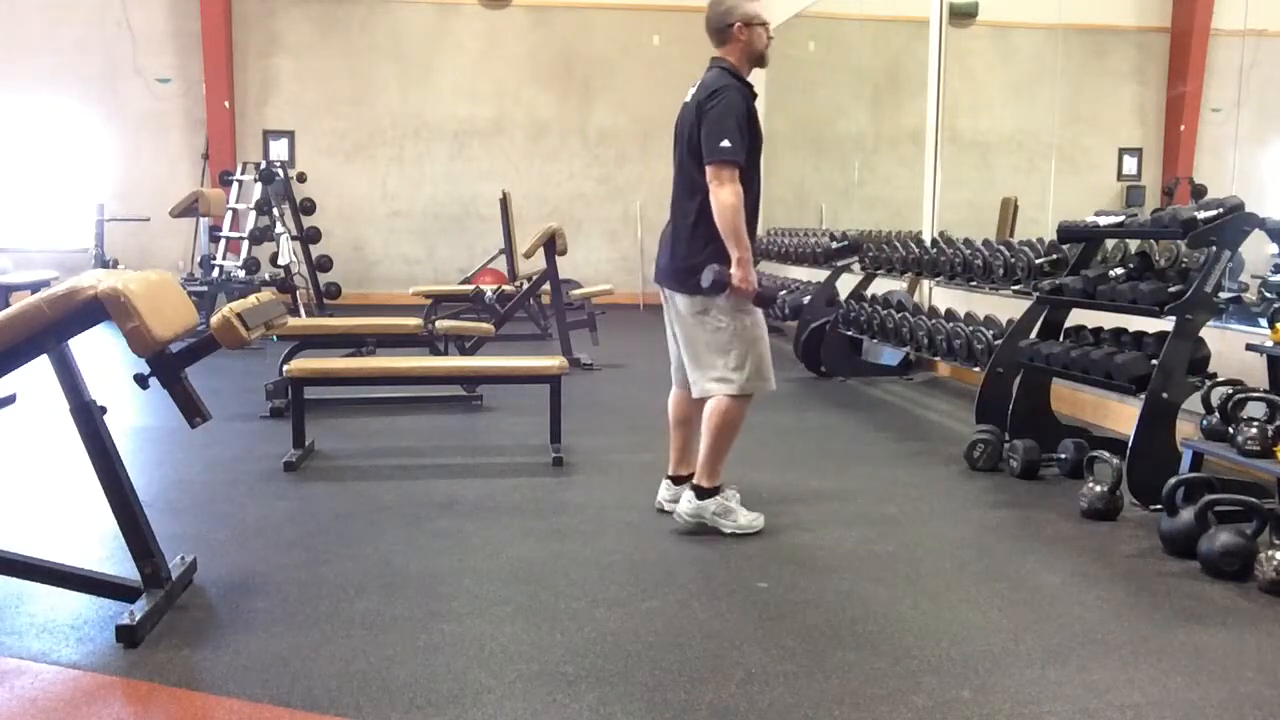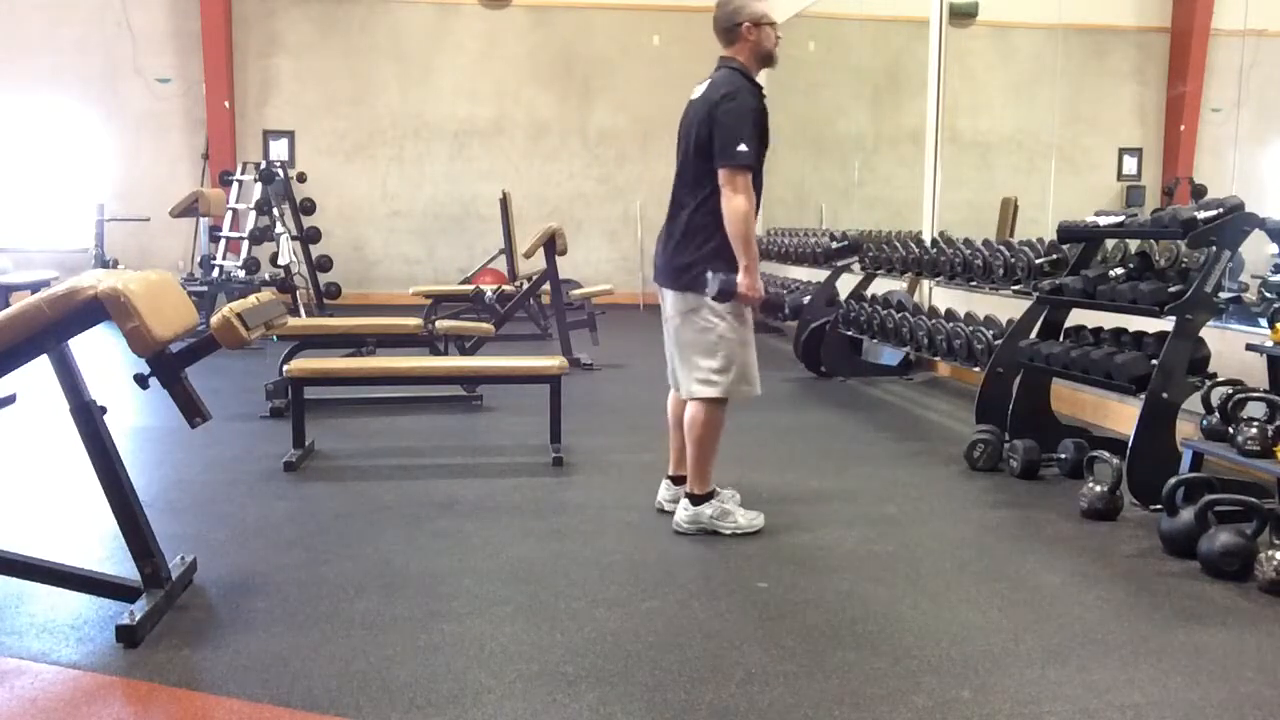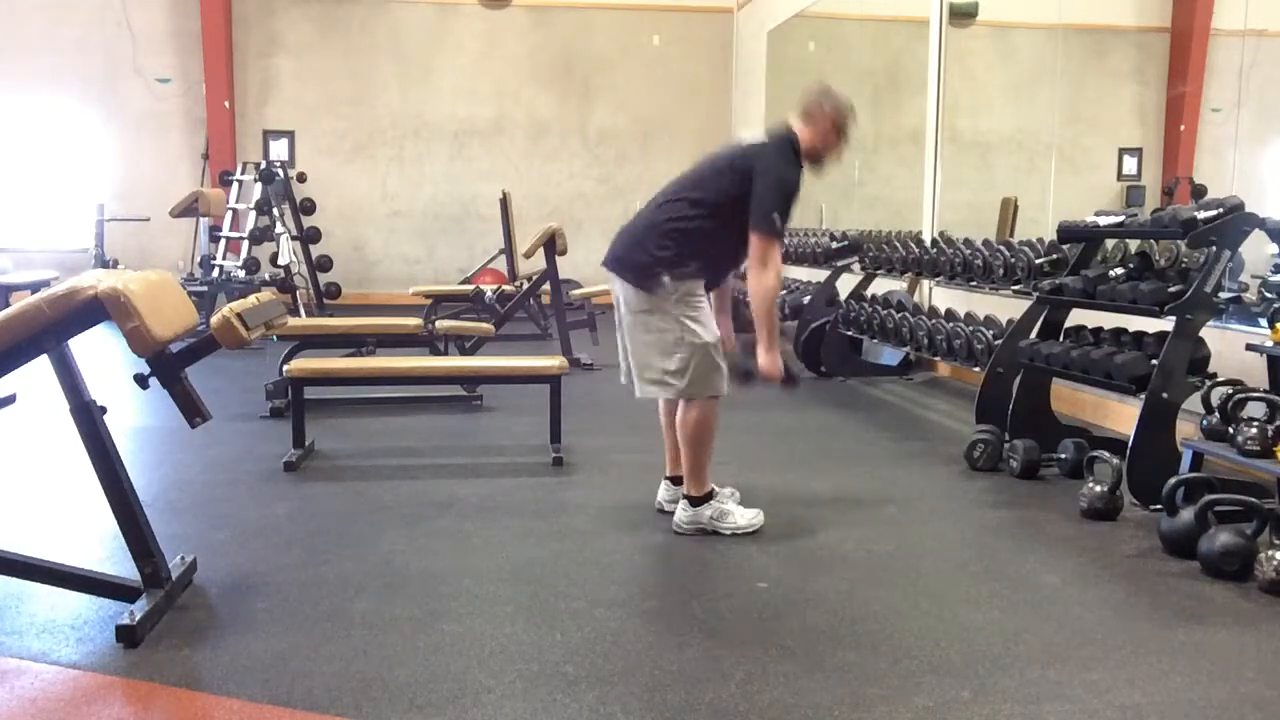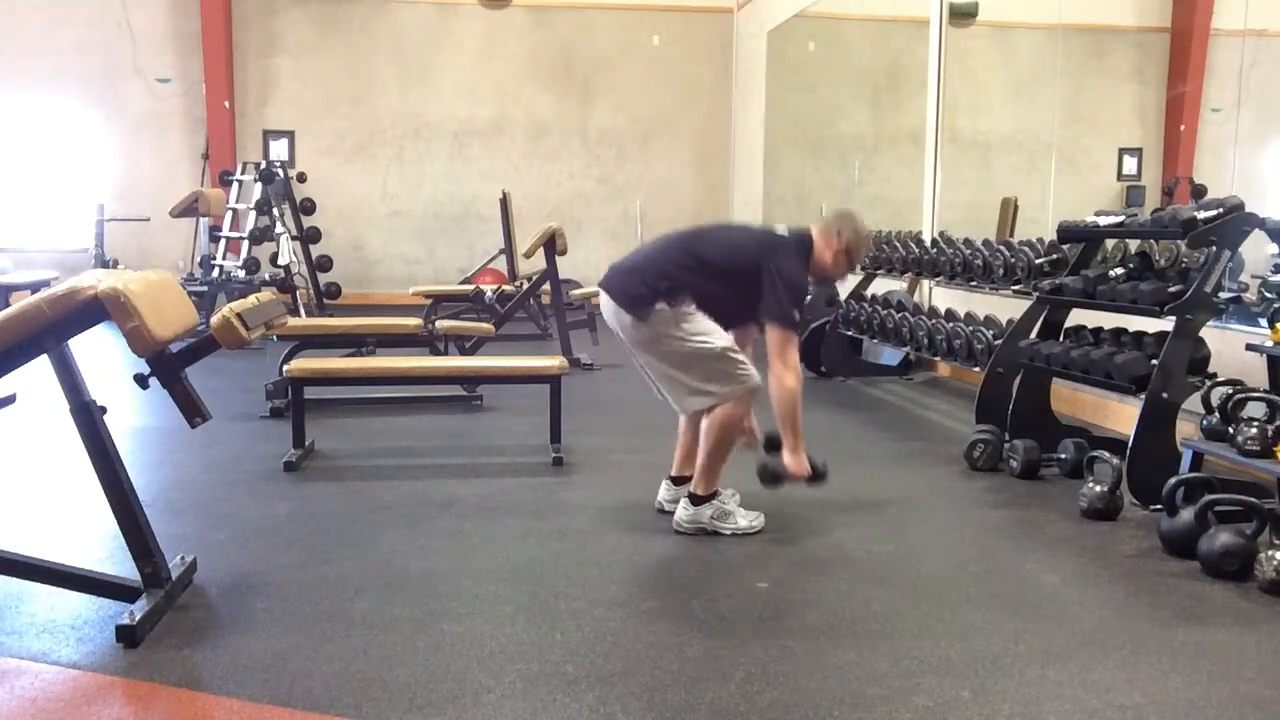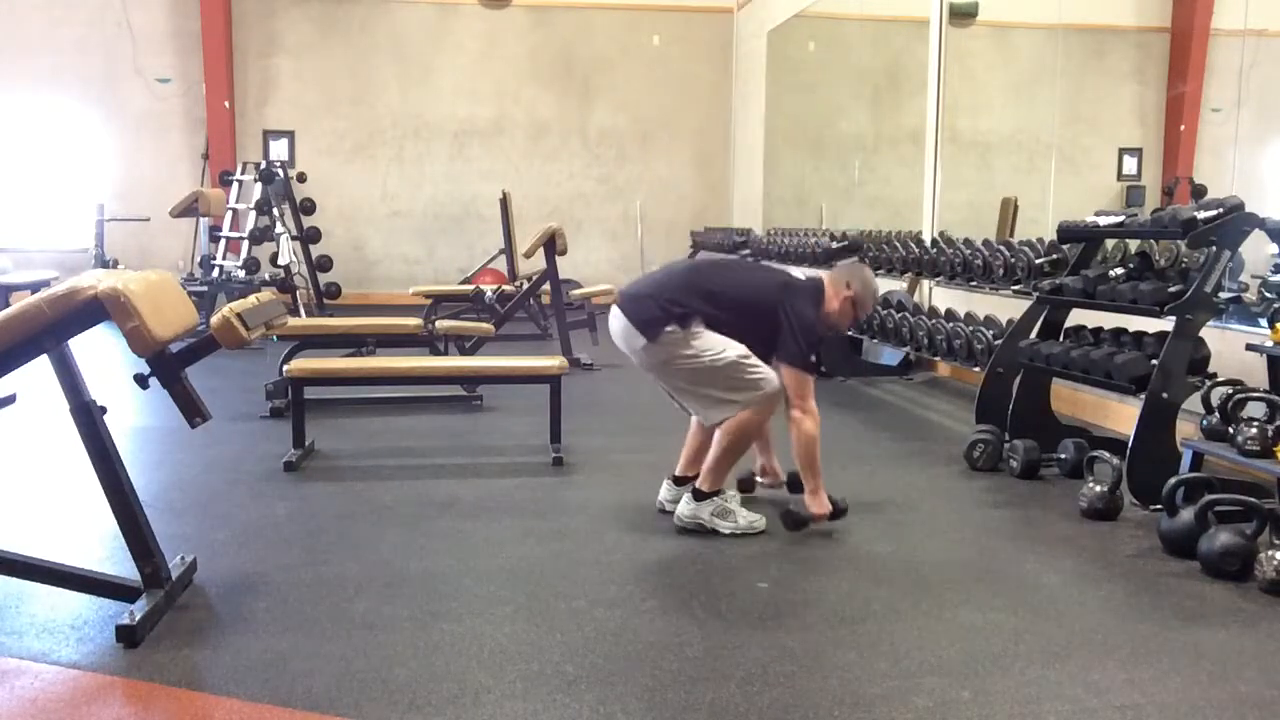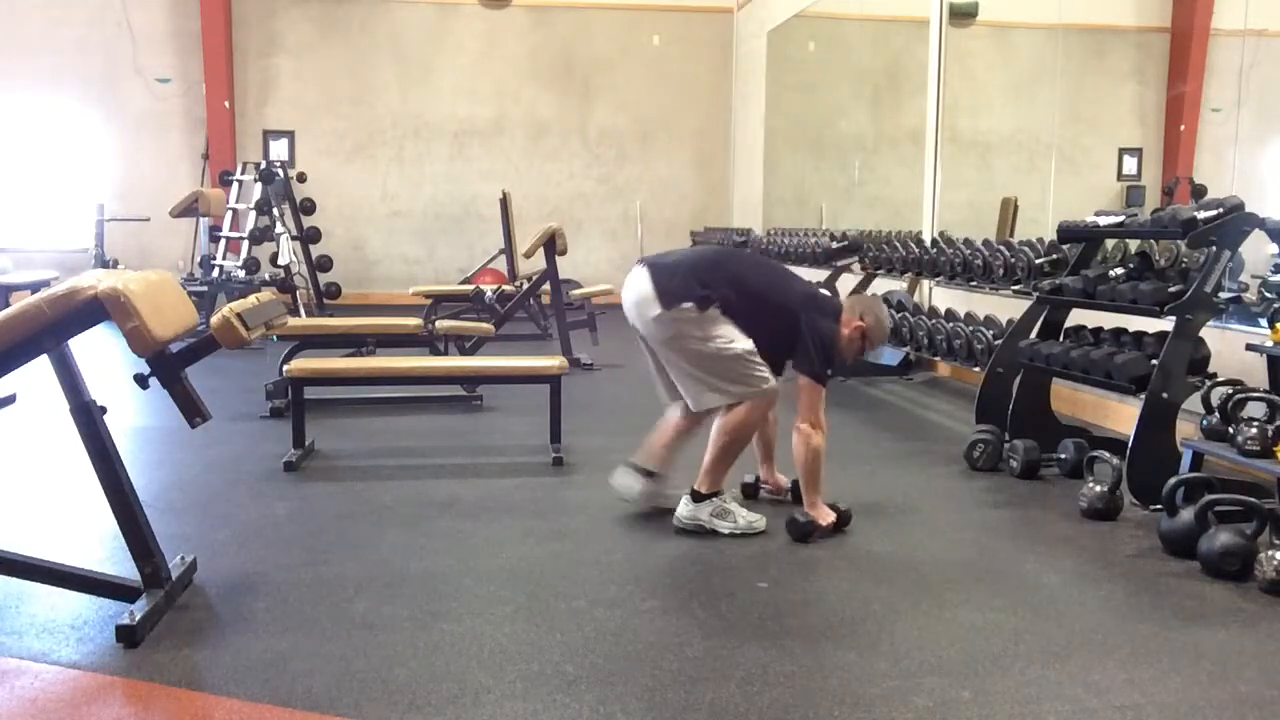
dt=0.3s
person 1, frame 1
left shoulder: (706, 90)
right shoulder: (728, 94)
right elbow: (723, 184)
right wrist: (742, 261)
left hip: (681, 263)
right hip: (711, 269)
left knee: (691, 379)
right knee: (737, 381)
left ankle: (678, 481)
right ankle: (704, 494)
person 1, frame 2
left shoulder: (711, 89)
right shoulder: (740, 95)
right elbow: (734, 191)
right wrist: (749, 270)
left hip: (680, 261)
right hip: (705, 269)
left knee: (690, 376)
right knee: (715, 383)
left ankle: (678, 482)
right ankle: (698, 502)
person 1, frame 3
left shoulder: (755, 152)
right shoulder: (779, 167)
right elbow: (763, 265)
left wrist: (722, 322)
right wrist: (768, 347)
left hip: (639, 261)
right hip: (658, 270)
left knee: (681, 382)
right knee: (699, 383)
left ankle: (676, 484)
right ankle: (697, 503)
person 1, frame 4
left shoulder: (774, 249)
right shoulder: (787, 265)
left elbow: (739, 333)
right elbow: (783, 367)
left wrist: (743, 414)
right wrist: (794, 449)
left hip: (624, 289)
right hip: (644, 299)
left knee: (709, 383)
right knee: (738, 388)
left ankle: (678, 483)
right ankle: (699, 504)
person 1, frame 5
right shoulder: (801, 310)
left elbow: (745, 389)
right elbow: (801, 410)
left wrist: (765, 456)
right wrist: (814, 491)
left hip: (633, 311)
right hip: (654, 324)
left knee: (725, 392)
right knee: (763, 394)
left ankle: (680, 484)
right ankle: (703, 501)
person 1, frame 6
right shoulder: (821, 327)
right elbow: (807, 424)
left wrist: (768, 469)
right wrist: (813, 504)
left hip: (646, 280)
right hip: (669, 294)
left knee: (704, 396)
right knee: (753, 396)
left ankle: (644, 473)
right ankle: (701, 502)
